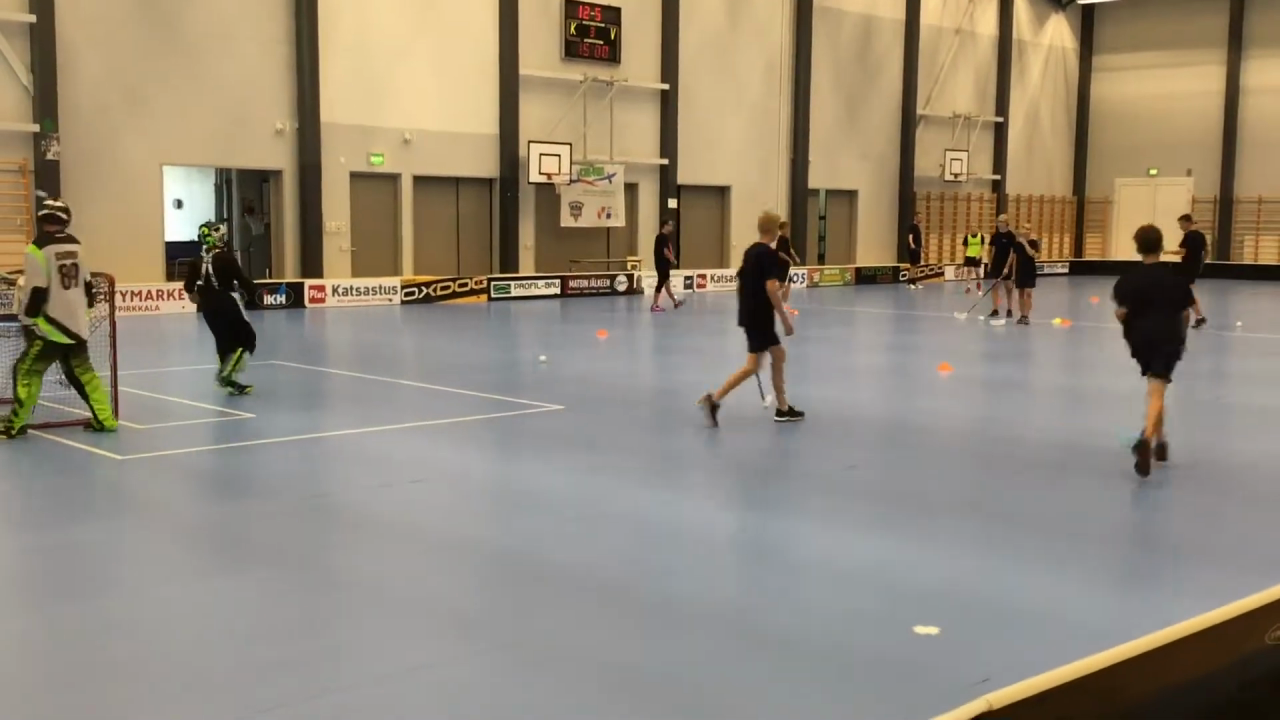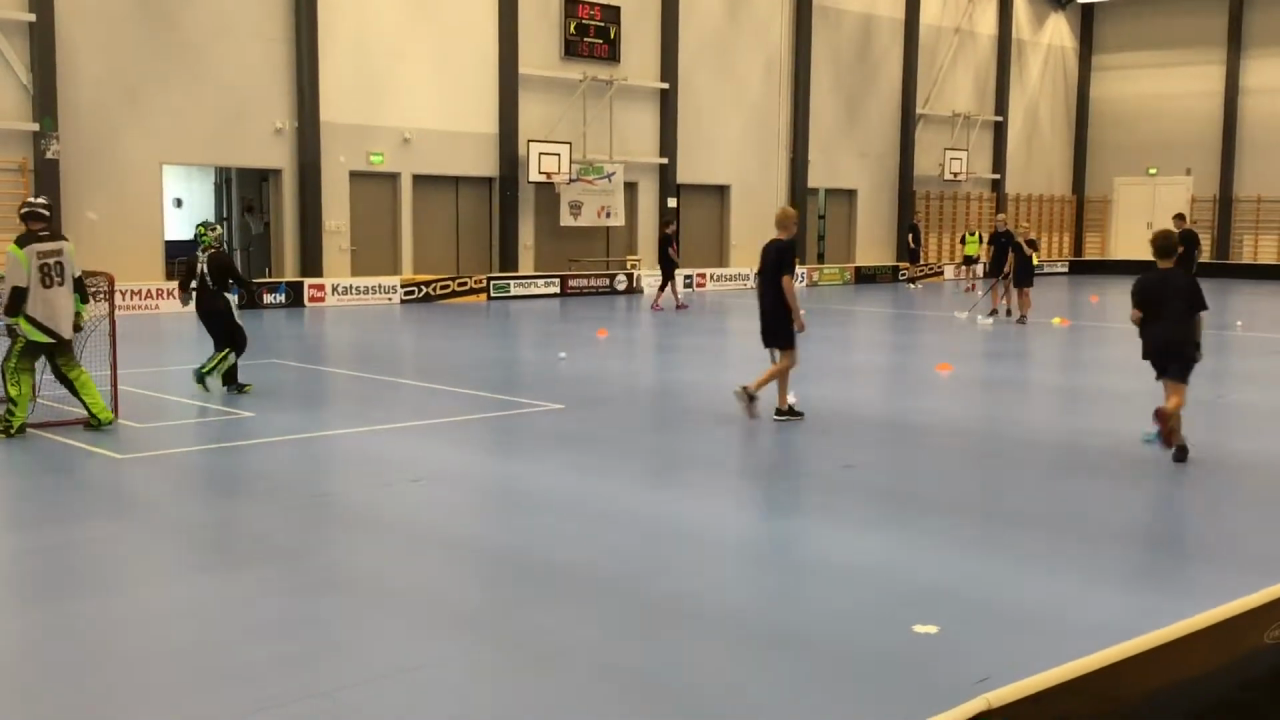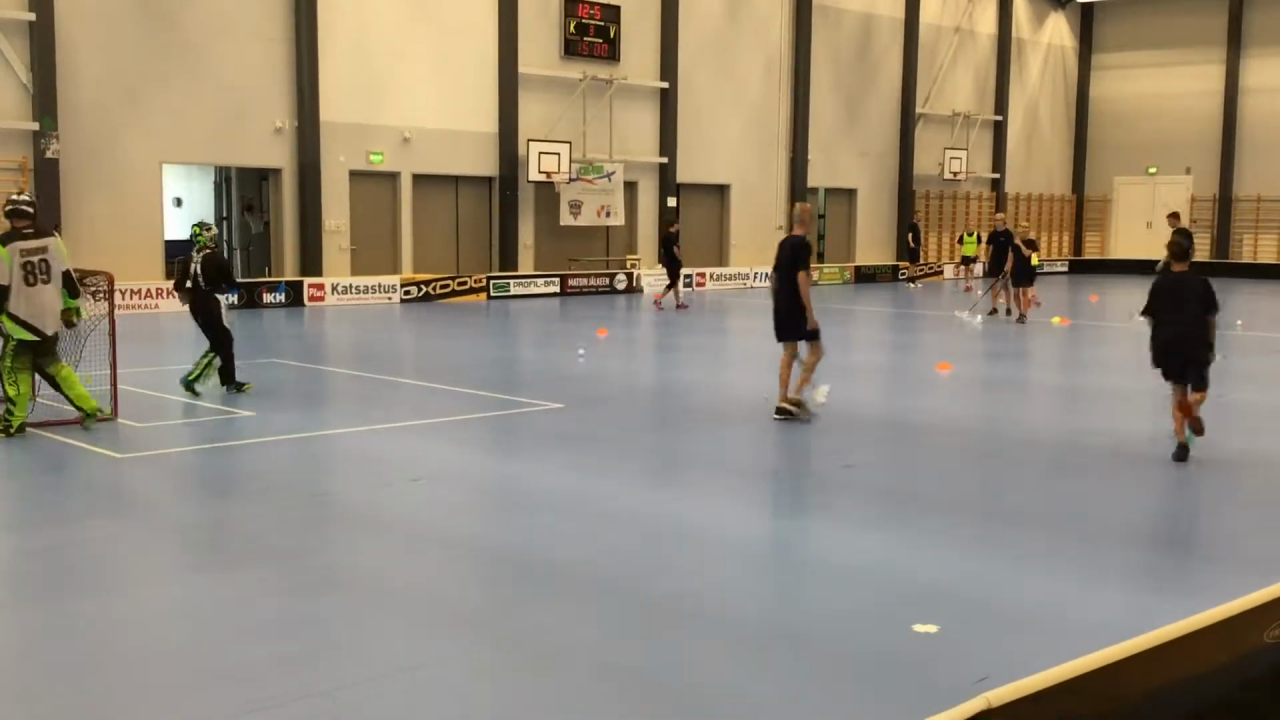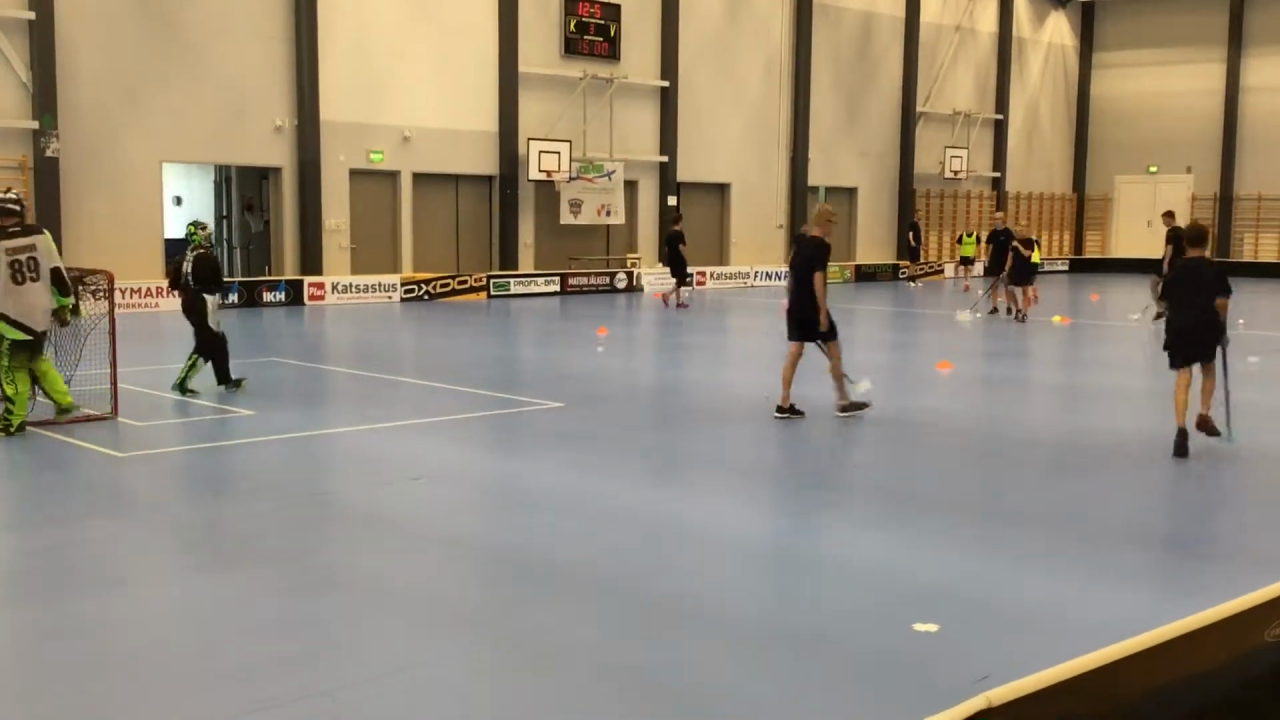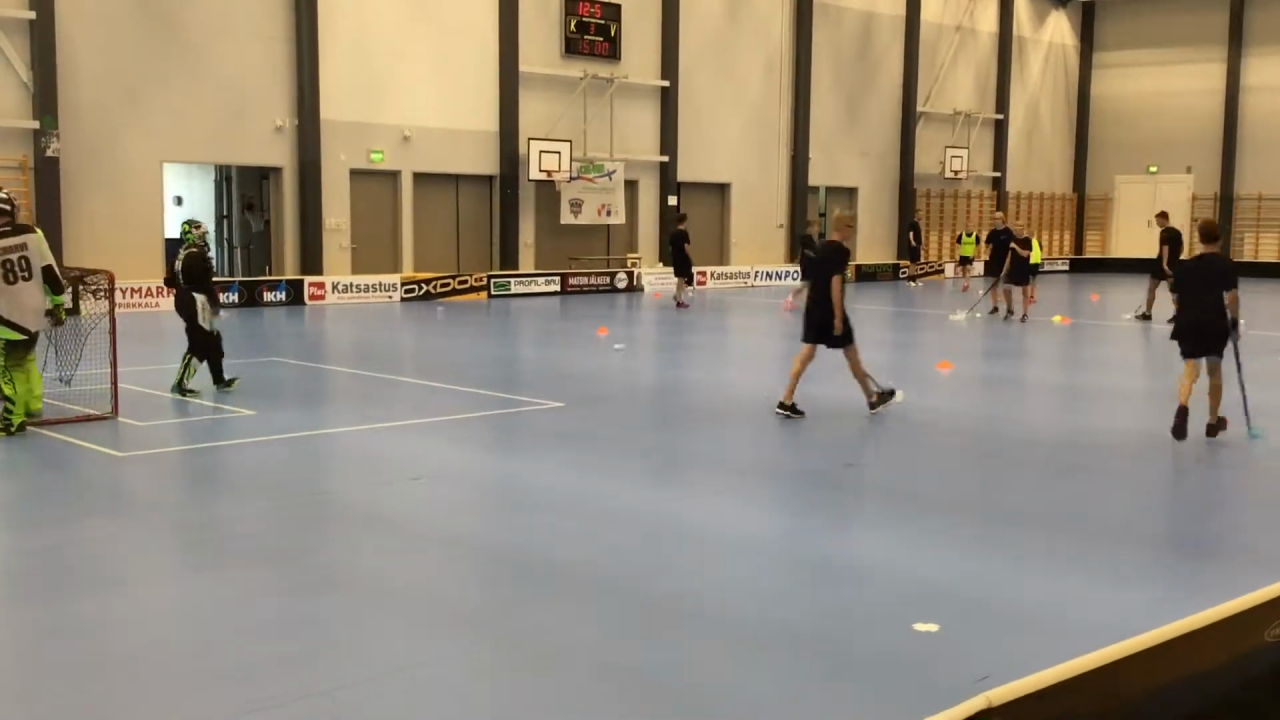
dt=0.1s
person 1, frame 1
left shoulder: (38, 247)
right shoulder: (74, 245)
left elbow: (36, 290)
right elbow: (87, 284)
left wrist: (29, 319)
left hip: (51, 324)
right hip: (76, 323)
left knee: (27, 370)
right knee: (82, 370)
right ankle: (104, 418)
person 1, frame 2
left shoulder: (20, 246)
right shoulder: (62, 242)
right elbow: (77, 280)
right wrist: (79, 310)
left hip: (35, 322)
right hip: (63, 320)
right knee: (69, 368)
right ankle: (101, 415)
person 1, frame 3
right shoulder: (52, 237)
right elbow: (67, 275)
right wrist: (71, 307)
left hip: (22, 319)
right hip: (51, 317)
right knee: (51, 365)
right ankle: (87, 407)
person 1, frame 4
right shoulder: (41, 235)
right elbow: (57, 272)
right wrist: (64, 305)
right hip: (41, 315)
right knee: (36, 359)
right ankle: (64, 402)
person 1, frame 5
right shoulder: (33, 233)
right elbow: (49, 270)
right wrist: (58, 303)
right hip: (34, 313)
right knee: (25, 360)
right ankle: (32, 406)
person 2, frame 1
left shoulder: (1128, 278)
right shoulder: (1173, 277)
left elbow: (1120, 312)
right elbow: (1185, 312)
right wrist: (1182, 338)
left hip: (1140, 340)
right hip: (1166, 339)
left knee: (1155, 387)
right knee: (1156, 394)
left ankle: (1159, 441)
right ankle: (1145, 442)
person 2, frame 2
left shoulder: (1144, 282)
right shoulder: (1188, 280)
left elbow: (1136, 316)
right elbow: (1197, 317)
right wrist: (1197, 345)
left hip: (1155, 343)
right hip: (1182, 342)
left knee: (1170, 391)
right knee: (1177, 397)
left ankle: (1179, 444)
right ankle: (1166, 413)
person 2, frame 3
left shoulder: (1159, 284)
right shoulder: (1202, 284)
left elbow: (1150, 318)
right elbow: (1211, 318)
right wrist: (1211, 346)
left hip: (1166, 343)
right hip: (1195, 344)
left knee: (1177, 391)
right knee: (1199, 393)
left ankle: (1181, 444)
right ankle: (1190, 405)
person 2, frame 4
left shoulder: (1174, 270)
right shoulder: (1215, 270)
left elbow: (1165, 303)
right elbow: (1221, 302)
right wrist: (1222, 328)
left hip: (1179, 329)
right hip: (1206, 328)
left knee: (1183, 380)
right knee: (1208, 369)
left ankle: (1181, 430)
right ankle: (1204, 415)
person 2, frame 5
left shoulder: (1188, 265)
right shoulder: (1225, 263)
left elbow: (1176, 297)
right elbow: (1231, 295)
right wrist: (1234, 321)
left hip: (1188, 323)
right hip: (1215, 323)
left knee: (1190, 369)
right knee: (1215, 369)
left ankle: (1183, 408)
right ankle: (1214, 420)
person 3, frame 1
left shoulder: (750, 251)
right shoulder: (770, 254)
left elbow: (740, 283)
right elbow: (771, 287)
right wrist: (785, 319)
left hip: (748, 314)
right hip: (760, 317)
left knee: (778, 356)
right knee: (752, 365)
left ankle: (783, 408)
right ankle: (713, 400)
person 3, frame 2
left shoulder: (767, 248)
right shoulder: (788, 248)
left elbow: (760, 281)
right elbow: (786, 283)
right wrist: (798, 315)
left hip: (767, 312)
right hip: (780, 313)
left knee: (782, 358)
right knee: (788, 361)
left ankle: (783, 407)
right ankle: (750, 390)
person 3, frame 3
left shoulder: (784, 244)
right shoulder: (803, 245)
left elbow: (775, 277)
right elbow: (802, 278)
right wrist: (811, 313)
left hip: (780, 307)
right hip: (797, 308)
left knee: (789, 354)
right knee: (815, 352)
left ankle: (783, 405)
right ankle: (794, 397)
person 3, frame 4
left shoulder: (801, 244)
right shoulder: (822, 246)
left elbow: (791, 276)
right elbow: (818, 278)
right wrist: (823, 312)
left hip: (795, 308)
right hip: (812, 308)
left knee: (795, 354)
right knee: (835, 352)
left ankle: (784, 404)
right ankle: (843, 403)
person 3, frame 5
left shoulder: (821, 249)
right shoulder: (841, 251)
right elbow: (836, 283)
right wrist: (838, 316)
left hip: (814, 310)
right hip: (831, 312)
left knee: (805, 355)
right knee: (852, 355)
left ankle: (786, 401)
right ankle: (873, 398)
person 4, frame 1
left shoulder: (199, 260)
right shoulder: (226, 256)
left elbow: (189, 286)
right elbow: (241, 280)
right wrist: (252, 289)
left hip: (208, 307)
right hip: (227, 304)
left knee: (225, 343)
right knee: (247, 340)
left ankle: (232, 383)
right ankle: (227, 376)
person 4, frame 2
left shoulder: (194, 259)
right shoulder: (221, 257)
left elbow: (183, 286)
right elbow: (238, 280)
left wrist: (197, 288)
right wrist: (248, 287)
left hip: (203, 306)
right hip: (220, 305)
left knee: (223, 343)
right knee: (237, 342)
left ankle: (232, 383)
right ankle: (204, 372)
person 4, frame 3
left shoulder: (189, 259)
right shoulder: (215, 258)
left elbow: (178, 285)
right elbow: (230, 282)
left hip: (197, 306)
right hip: (212, 305)
left knee: (223, 342)
right knee: (220, 345)
left ankle: (230, 383)
right ankle: (190, 379)
person 4, frame 4
left shoulder: (184, 258)
right shoulder: (207, 258)
left elbow: (174, 284)
right elbow: (219, 285)
right wrist: (215, 289)
left hip: (190, 305)
right hip: (203, 305)
left knee: (218, 341)
right knee: (205, 346)
left ankle: (227, 381)
right ankle: (181, 382)
person 4, frame 5
left shoulder: (181, 255)
right shoulder: (199, 257)
left elbow: (169, 282)
right elbow: (207, 286)
right wrist: (215, 303)
left hip: (184, 302)
right hip: (195, 304)
left knee: (213, 340)
right knee: (200, 344)
left ankle: (220, 381)
right ankle: (181, 384)
